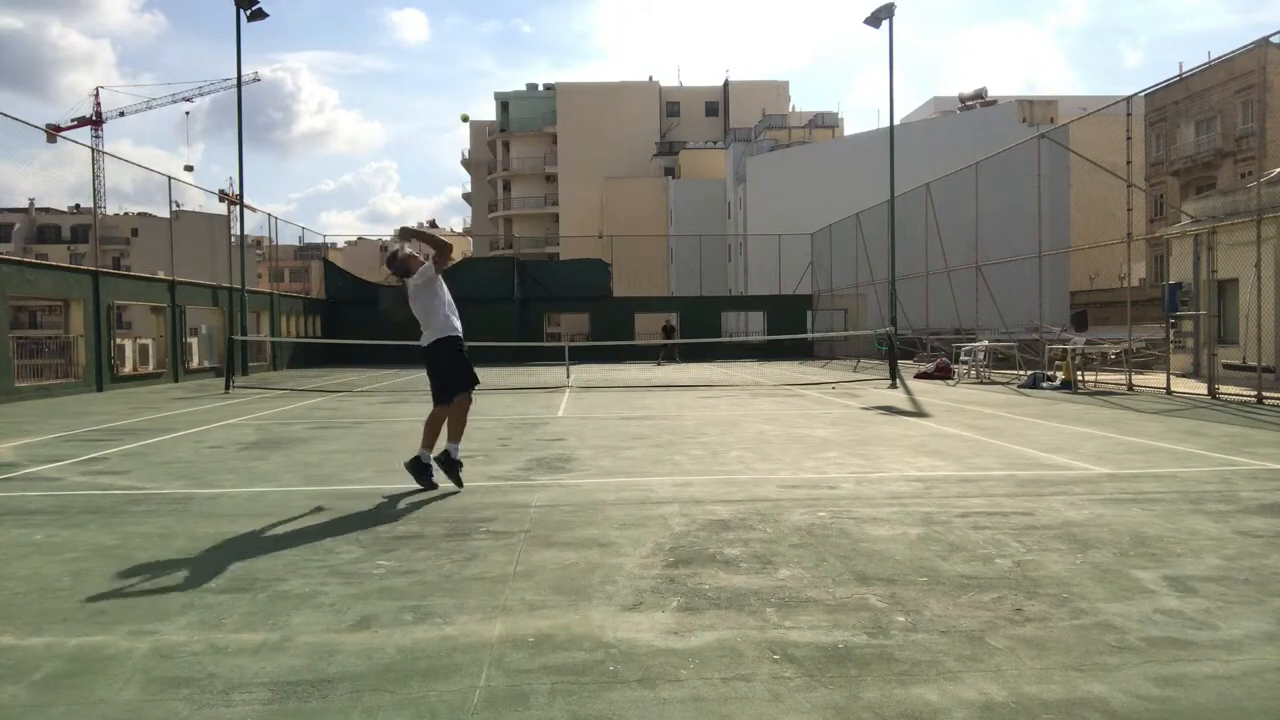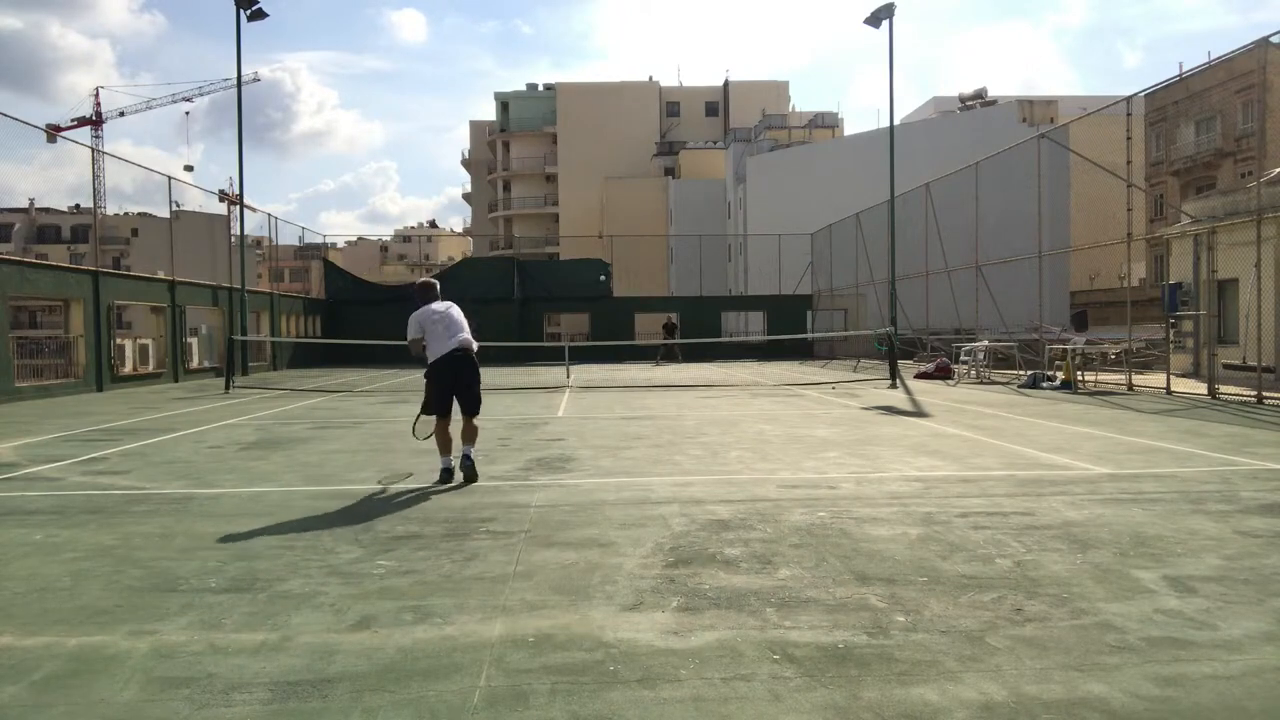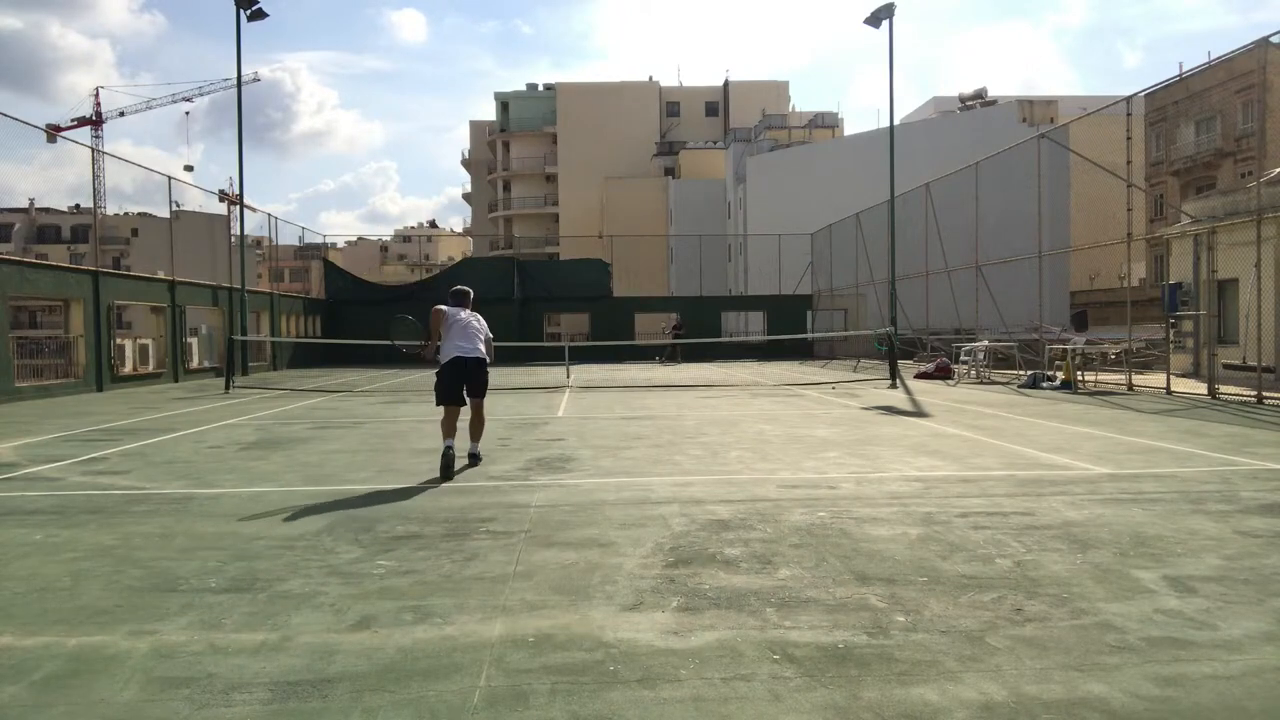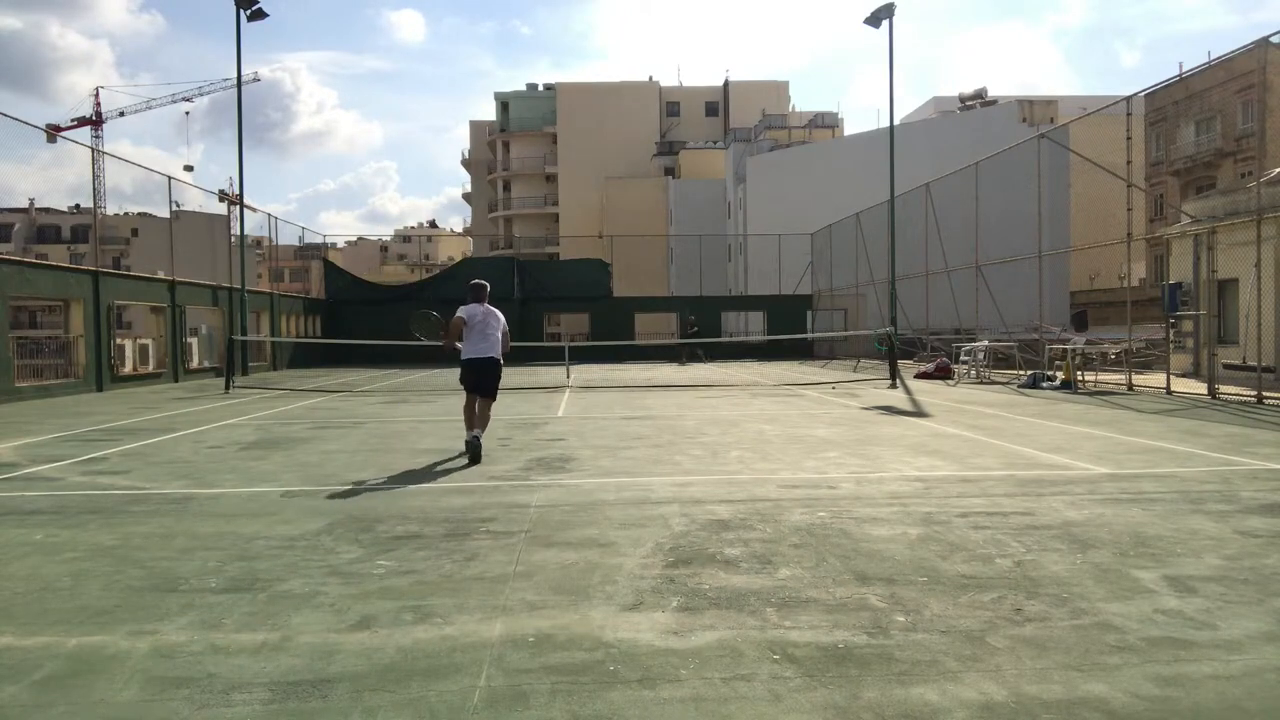
dt=0.3s
person 1, frame 1
left shoulder: (417, 280)
right shoulder: (424, 275)
right elbow: (443, 249)
right wrist: (416, 234)
left hip: (431, 347)
right hip: (447, 343)
left knee: (443, 407)
right knee: (461, 398)
left ankle: (423, 460)
right ankle: (451, 455)
person 1, frame 2
left shoulder: (416, 317)
right shoulder: (452, 307)
left elbow: (416, 350)
left hip: (438, 363)
right hip: (464, 358)
left knee: (442, 421)
right knee: (469, 419)
left ankle: (446, 467)
right ankle: (467, 456)
person 1, frame 3
left shoulder: (445, 312)
right shoulder: (479, 319)
left elbow: (436, 312)
right elbow: (490, 352)
left wrist: (433, 343)
left hip: (452, 362)
right hip: (478, 362)
left knee: (450, 413)
right knee: (477, 407)
left ankle: (449, 448)
right ankle: (474, 452)
person 1, frame 4
left shoulder: (465, 310)
right shoulder: (498, 314)
left elbow: (456, 324)
right elbow: (506, 346)
left wrist: (451, 341)
left hip: (470, 359)
right hip: (493, 360)
left knee: (471, 399)
right knee: (484, 406)
left ankle: (470, 439)
right ankle: (476, 437)
